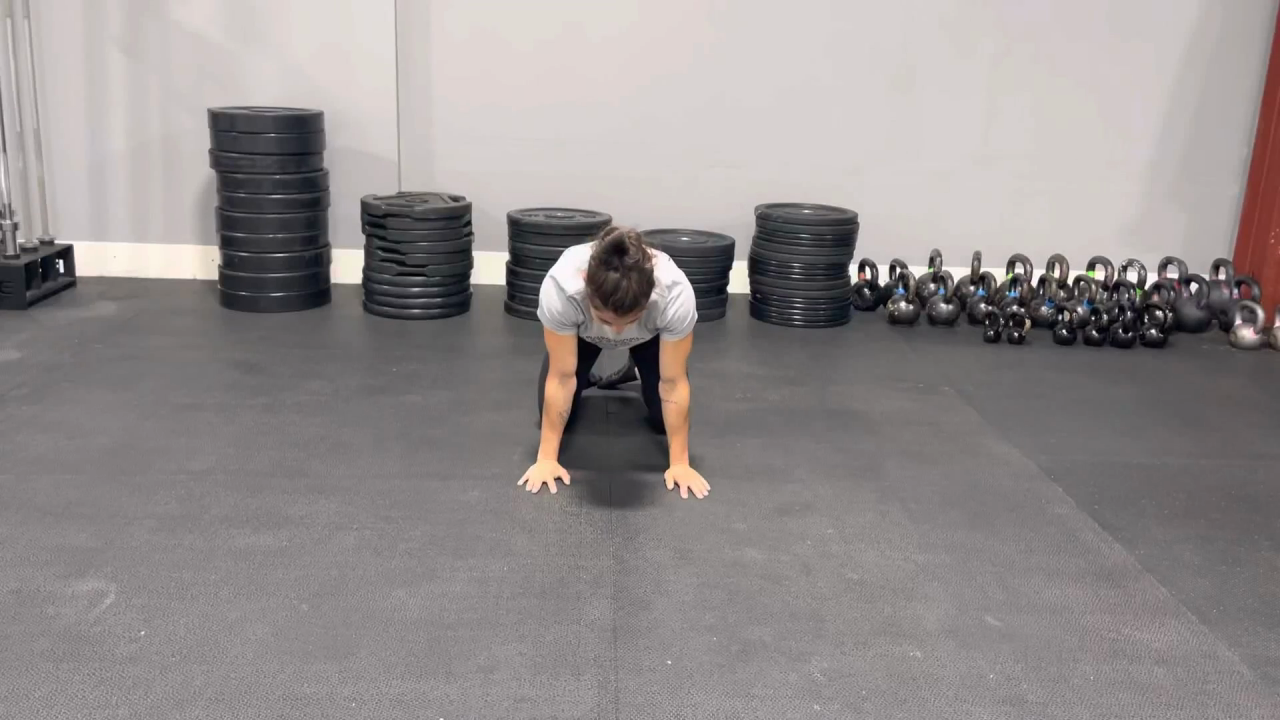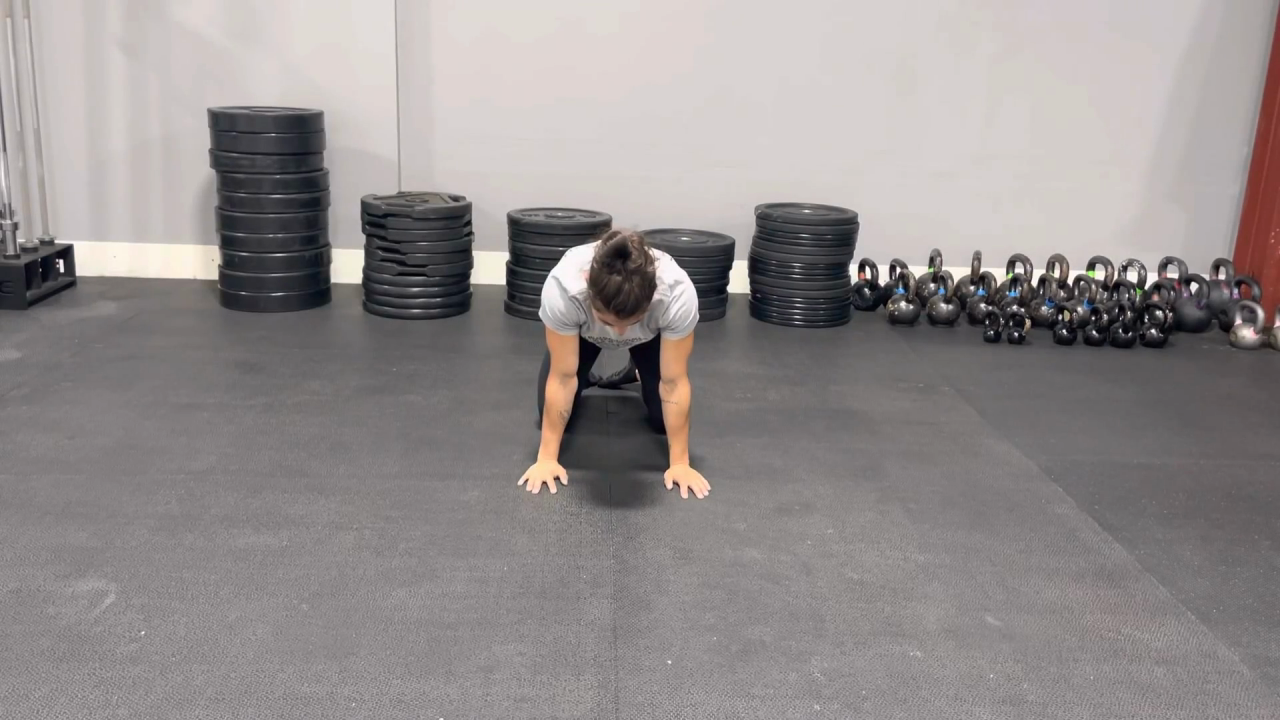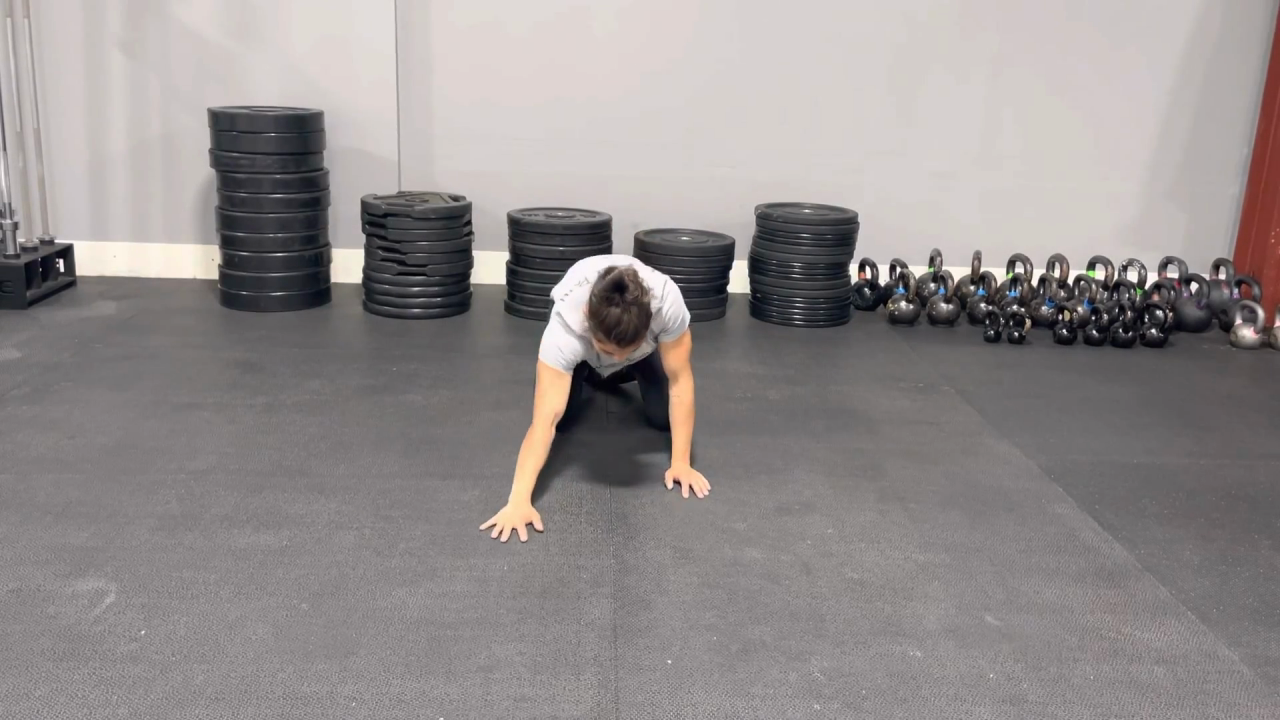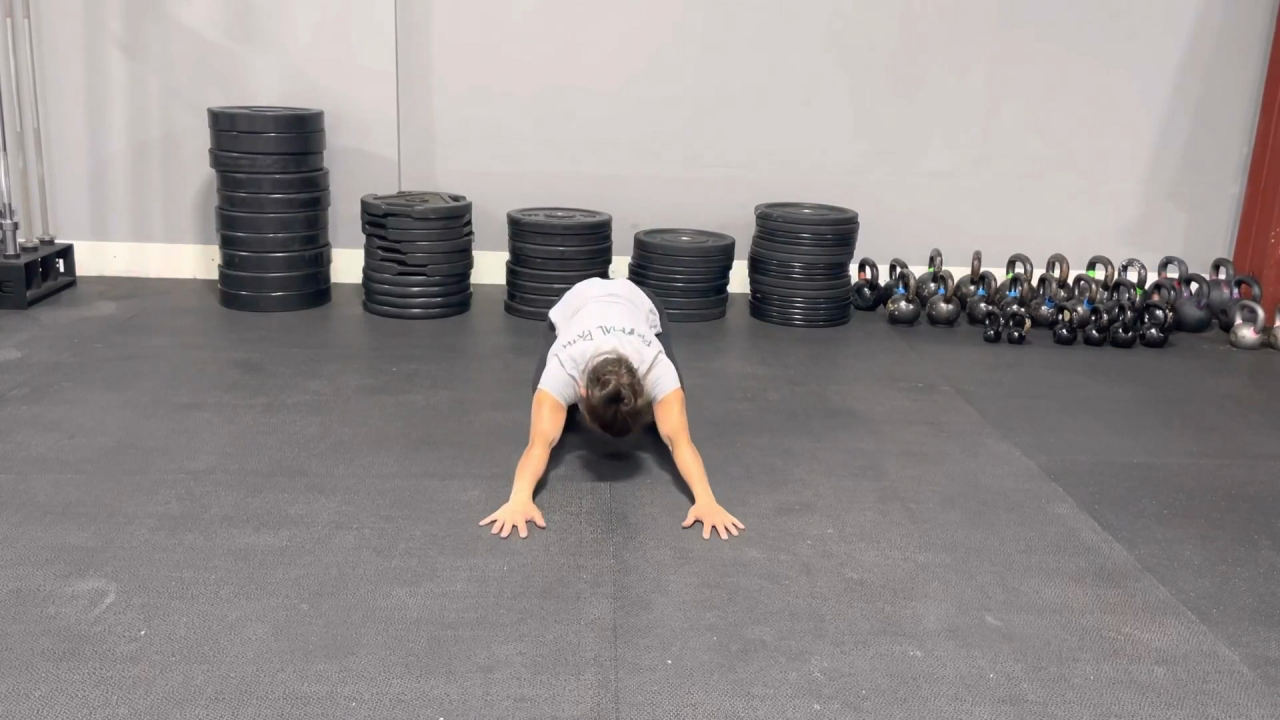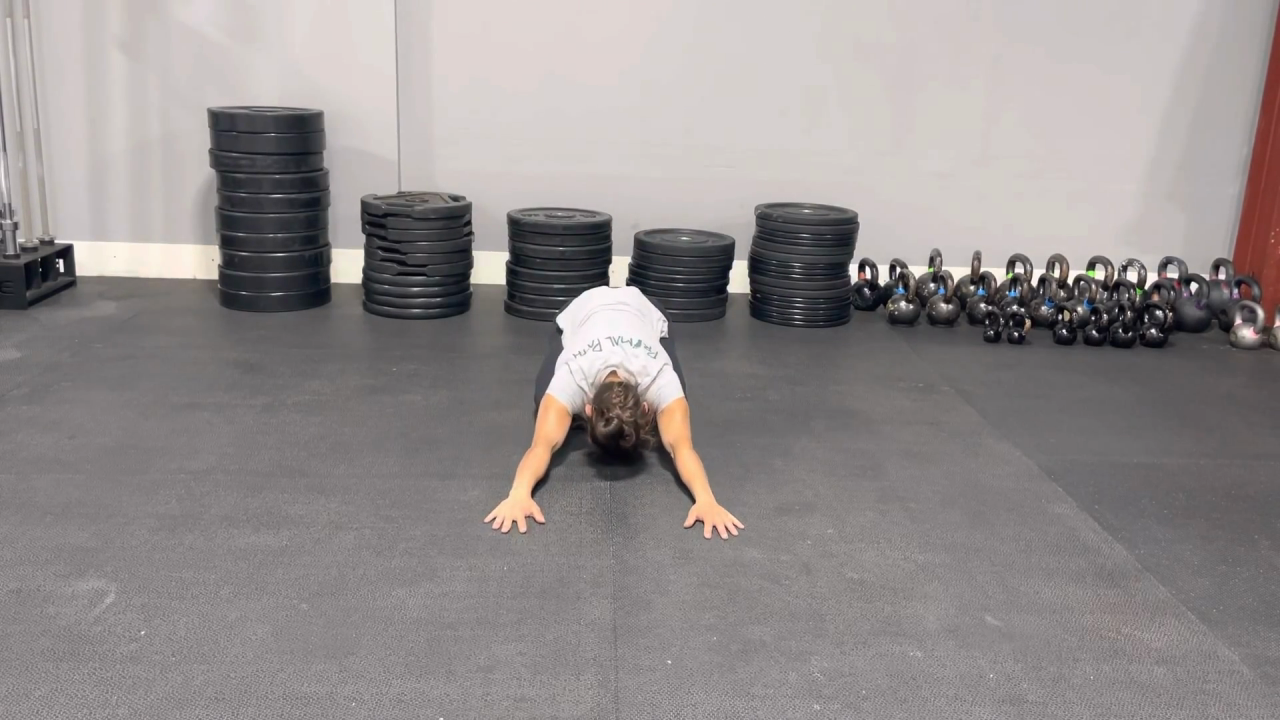
dt=1s
person 1, frame 1
left shoulder: (675, 292)
right shoulder: (560, 287)
left elbow: (673, 382)
right elbow: (561, 376)
left wrist: (680, 463)
right wrist: (546, 458)
right hip: (582, 332)
left knee: (664, 420)
right knee: (556, 414)
left ankle: (638, 371)
right ankle: (586, 379)
person 1, frame 2
left shoulder: (678, 292)
right shoulder: (562, 287)
left elbow: (674, 381)
right elbow: (562, 376)
left wrist: (680, 463)
right wrist: (547, 458)
right hip: (583, 331)
left knee: (663, 419)
right knee: (551, 414)
left ankle: (639, 372)
right ankle: (585, 380)
person 1, frame 3
left shoulder: (667, 300)
right shoulder: (566, 324)
left elbow: (679, 380)
right elbow: (545, 421)
left wrist: (681, 463)
right wrist: (518, 502)
left knee: (663, 417)
right knee: (562, 414)
left ankle: (634, 370)
right ankle: (584, 371)
person 1, frame 4
left shoulder: (655, 366)
right shoulder: (564, 367)
left elbow: (679, 440)
right elbow: (540, 443)
left wrist: (706, 501)
right wrist: (519, 499)
left hip: (640, 303)
right hip: (573, 304)
left knee: (667, 412)
right knee: (550, 410)
person 1, frame 5
left shoulder: (659, 378)
right shoulder: (573, 378)
left elbow: (681, 446)
right elbow: (542, 445)
left wrist: (706, 501)
right wrist: (518, 496)
left hip: (645, 312)
right hip: (580, 312)
left knee: (674, 409)
right knee: (548, 407)
